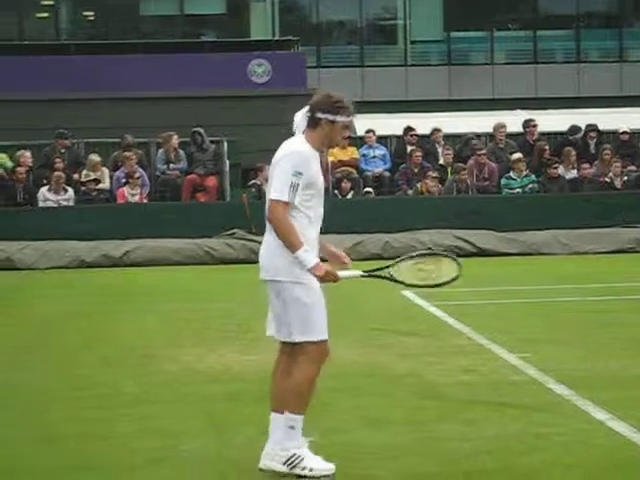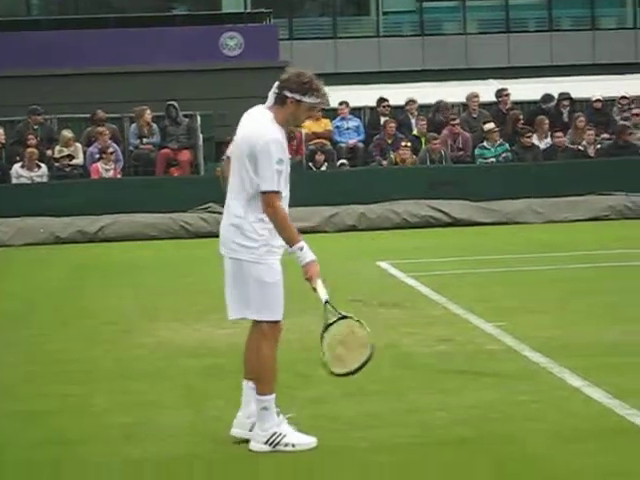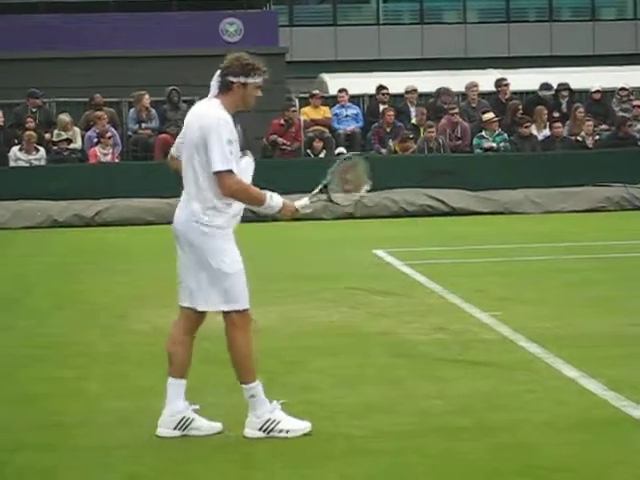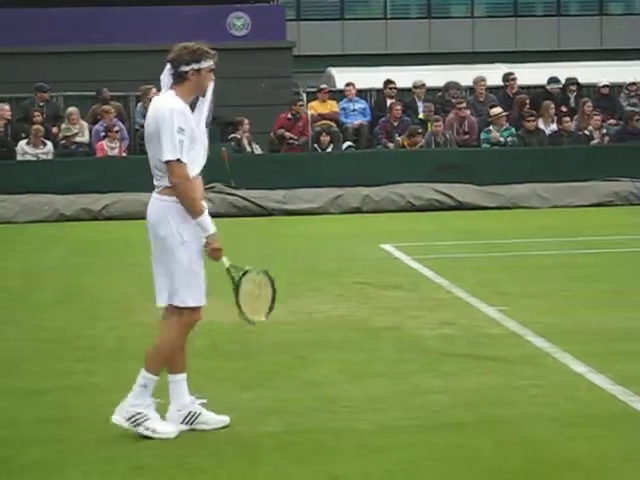
dt=0.5s
person 1, frame 1
left shoulder: (307, 153)
right shoulder: (296, 154)
right elbow: (275, 213)
left wrist: (325, 249)
right wrist: (310, 260)
left hip: (291, 267)
right hip: (291, 268)
left knee: (292, 349)
right knee: (314, 350)
left ankle: (279, 446)
right ankle: (289, 445)
person 1, frame 2
left shoulder: (256, 115)
right shoulder: (268, 138)
left elbow: (229, 163)
right elbow: (272, 205)
right wrist: (305, 255)
left hip: (244, 236)
right hip: (253, 243)
left knee: (262, 326)
right knee: (268, 328)
left ankle: (250, 413)
right ankle: (268, 428)
person 1, frame 3
left shoulder: (201, 110)
right shoulder: (217, 120)
left elbow: (176, 159)
right elbow: (229, 185)
right wrist: (275, 203)
left hip: (193, 222)
right hip: (208, 229)
left knee: (190, 315)
right knee: (237, 318)
left ankle: (175, 411)
right ankle: (260, 414)
person 1, frame 4
left shoulder: (176, 106)
right shoulder: (171, 110)
right elbow: (177, 176)
right wrist: (208, 227)
left hip: (179, 215)
right hip: (177, 215)
left knee: (182, 311)
right knee: (184, 313)
left ankle: (181, 406)
right ankle: (135, 405)
